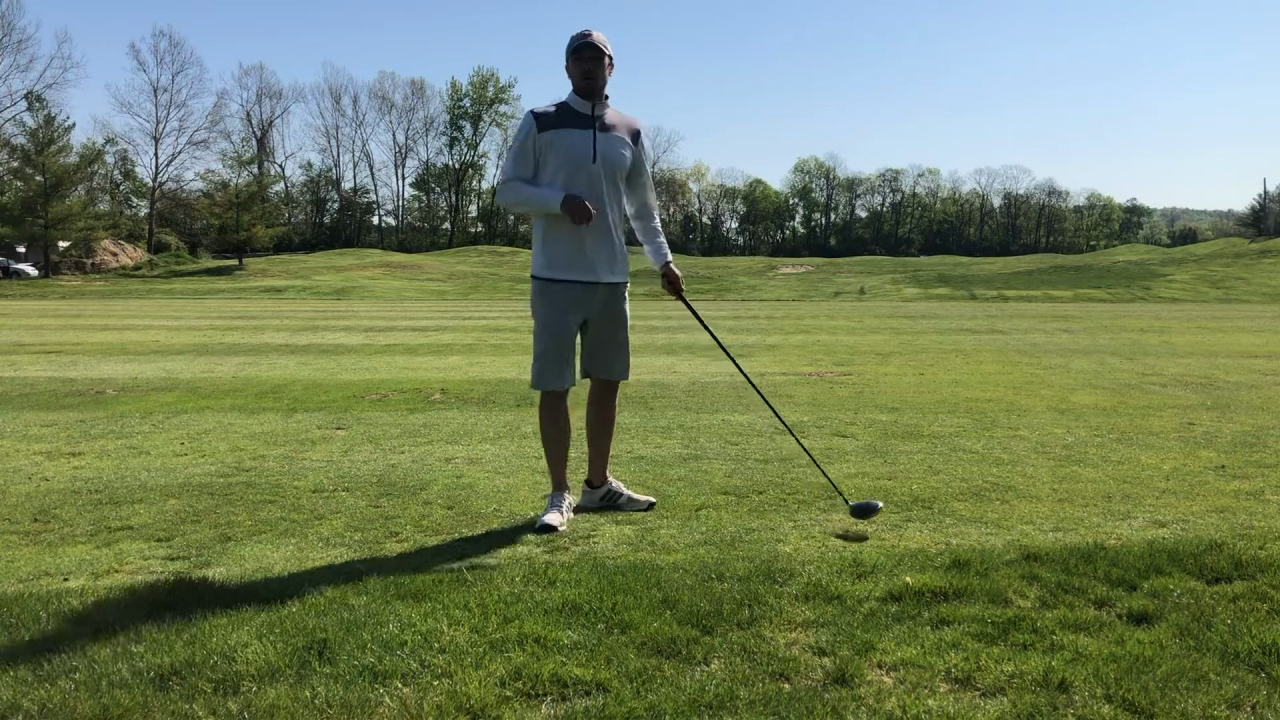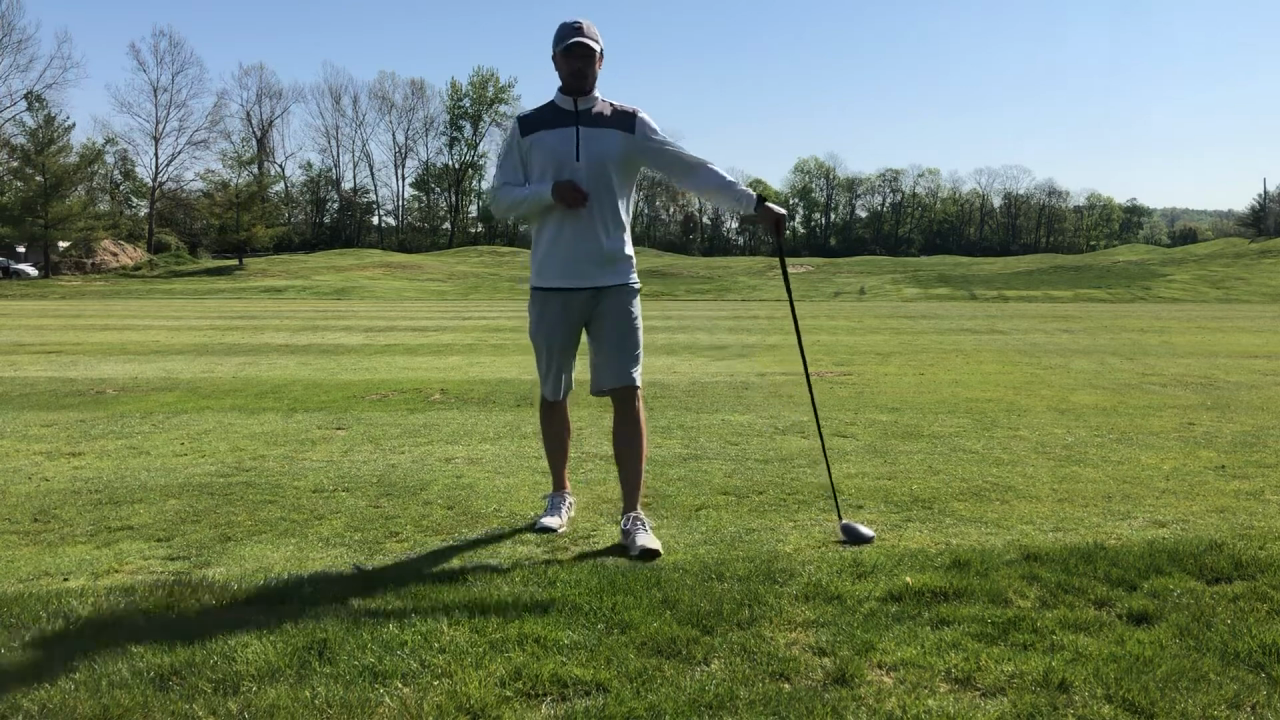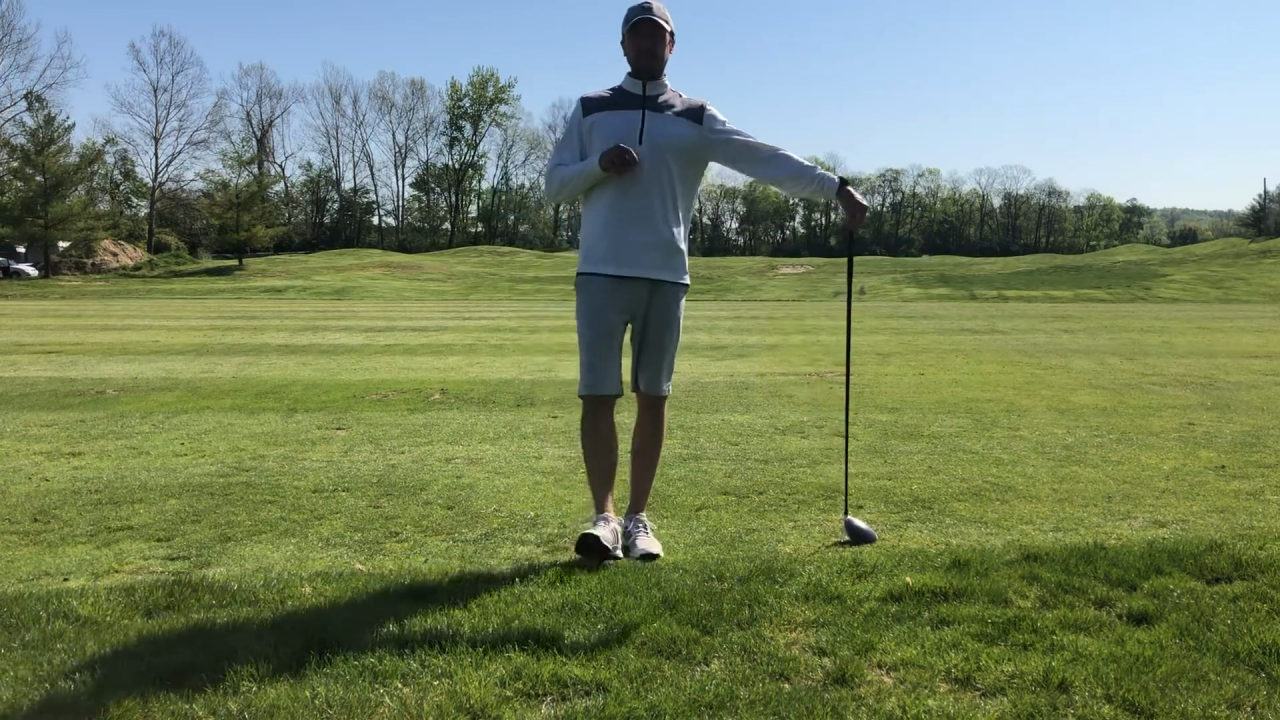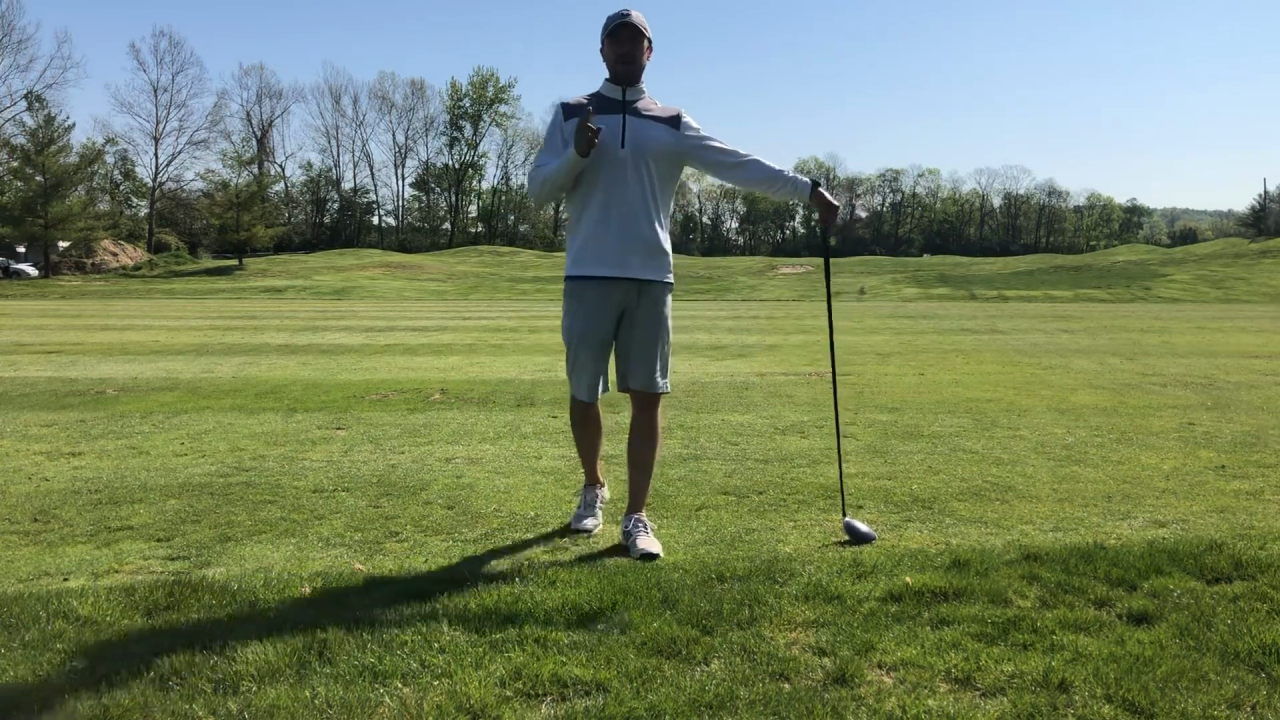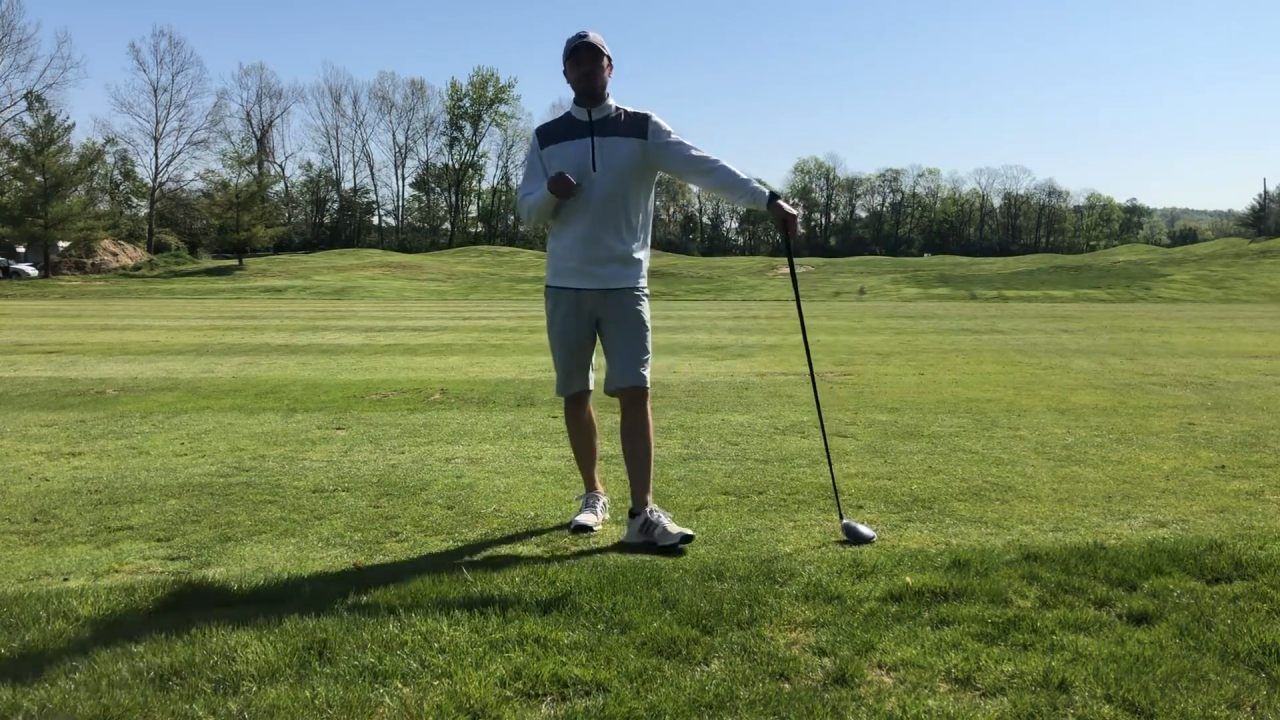
dt=1s
person 1, frame 1
left shoulder: (630, 132)
right shoulder: (539, 123)
left elbow: (643, 205)
right elbow: (508, 190)
left wrist: (662, 259)
right wrist: (560, 200)
left hip: (612, 279)
right hip: (556, 278)
left knee: (607, 384)
right knee: (554, 388)
left ankle: (598, 483)
right ankle: (560, 494)
person 1, frame 2
left shoulder: (628, 123)
right shoulder: (527, 127)
left elbow: (691, 170)
right elbow: (501, 200)
left wrist: (755, 203)
right wrist: (549, 190)
left hip: (616, 281)
right hip: (553, 285)
left knee: (626, 394)
right knee: (553, 396)
left ankle: (632, 516)
right ankle: (560, 494)
person 1, frame 3
left shoulder: (695, 117)
right shoulder: (590, 109)
left elbow: (767, 159)
right elbow: (554, 185)
left wrist: (835, 186)
right wrist: (598, 164)
left hip: (665, 275)
right hip: (602, 273)
left knee: (653, 399)
right knee: (598, 396)
left ankle: (637, 517)
right ankle: (604, 519)
person 1, frame 4
left shoulder: (672, 123)
right shoulder: (571, 114)
left elbow: (739, 164)
right elbow: (538, 190)
left wrist: (807, 188)
right wrist: (577, 154)
left hip: (651, 276)
right hip: (589, 275)
left knee: (647, 397)
right knee: (583, 394)
left ankle: (636, 517)
right ankle: (593, 485)
person 1, frame 5
left shoulder: (643, 128)
right shoulder: (546, 137)
left elbow: (705, 168)
right elbow: (527, 212)
left wrist: (766, 199)
right wrist: (550, 192)
left hip: (625, 283)
right hip: (566, 285)
left knee: (634, 393)
right knee: (576, 393)
left ankle: (643, 513)
right ankle: (594, 496)
